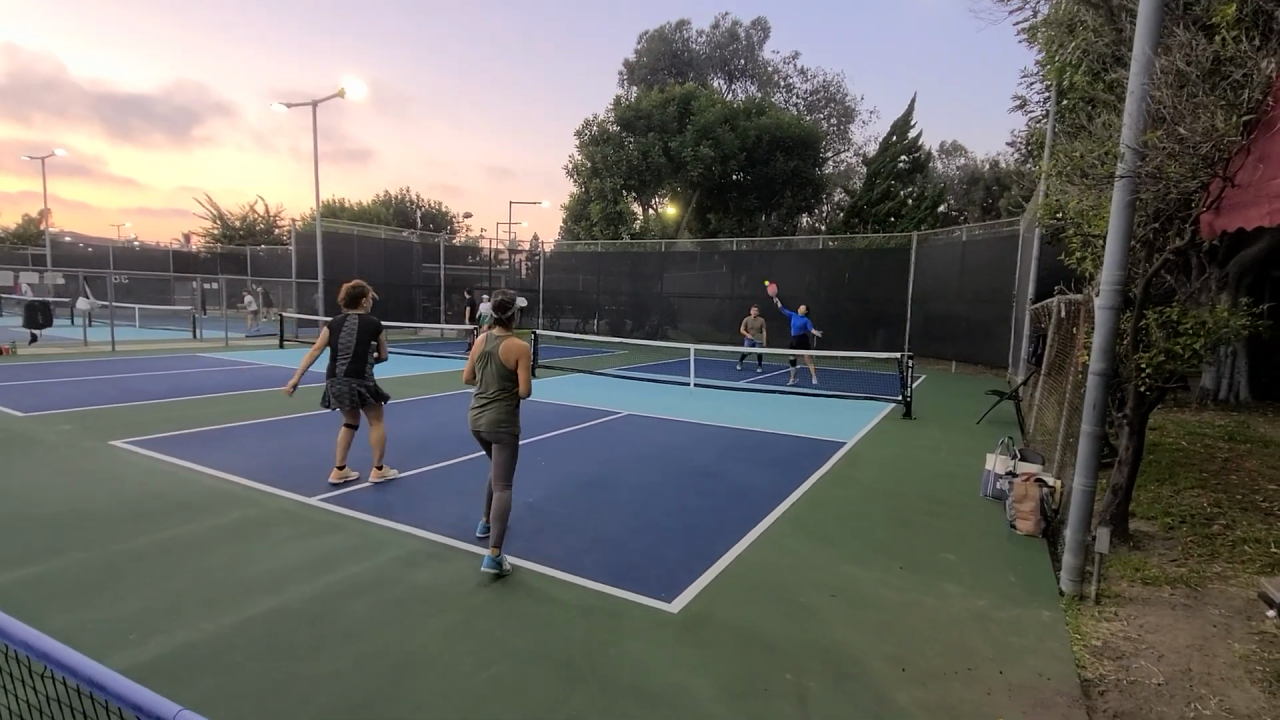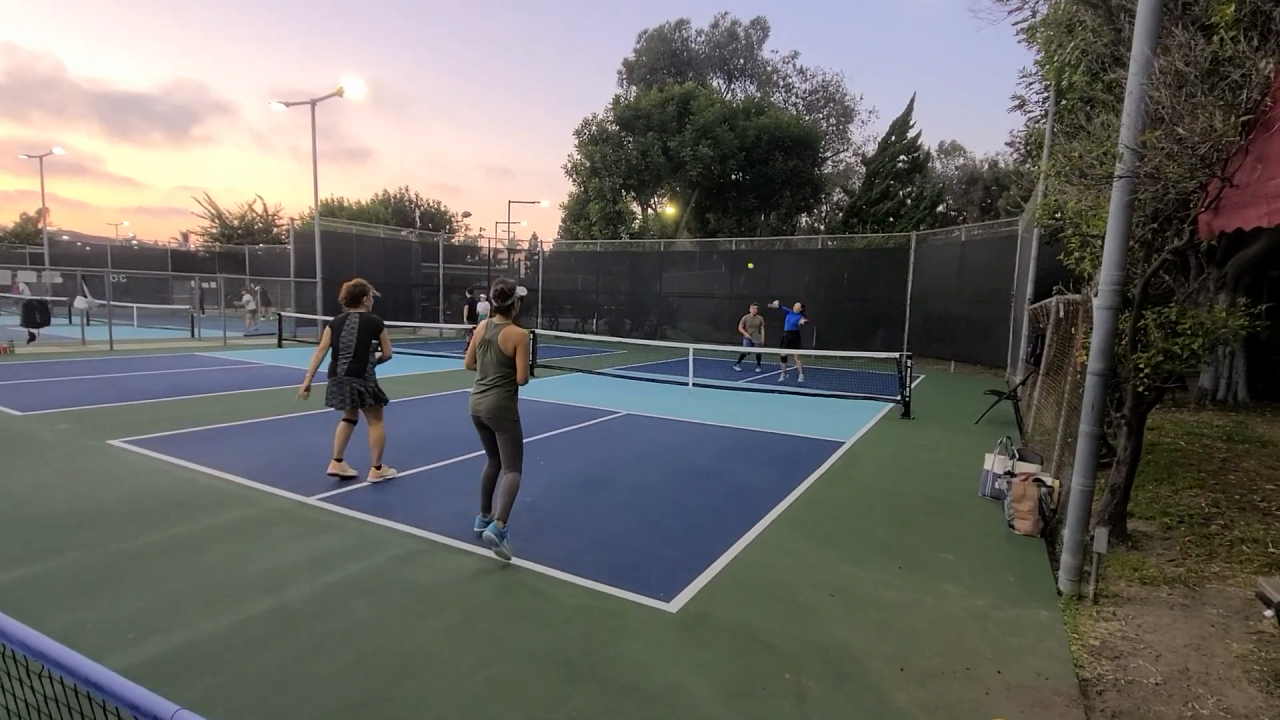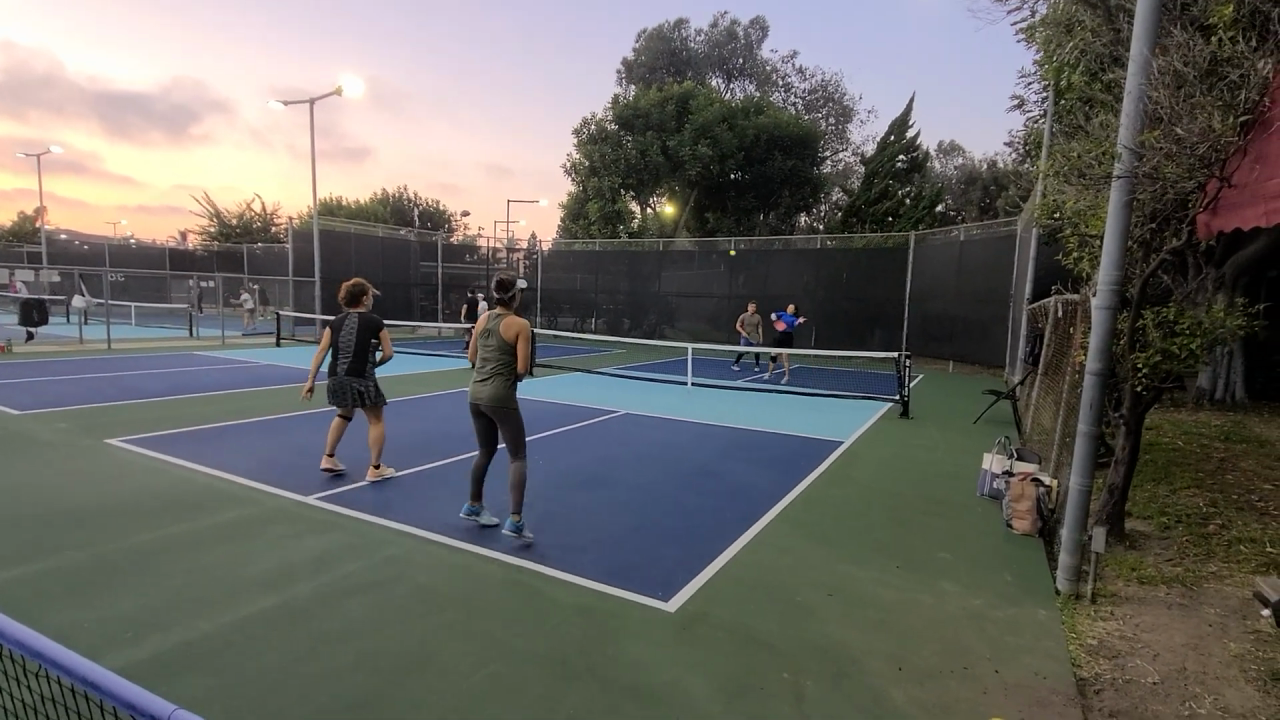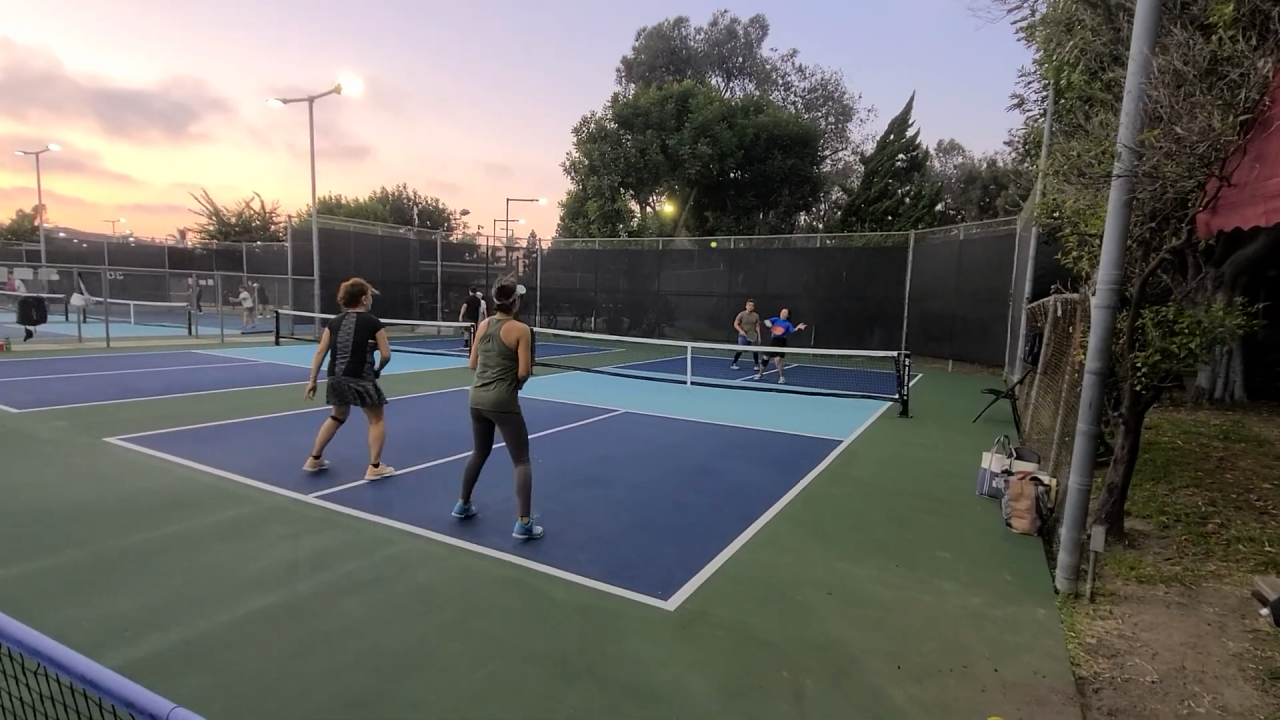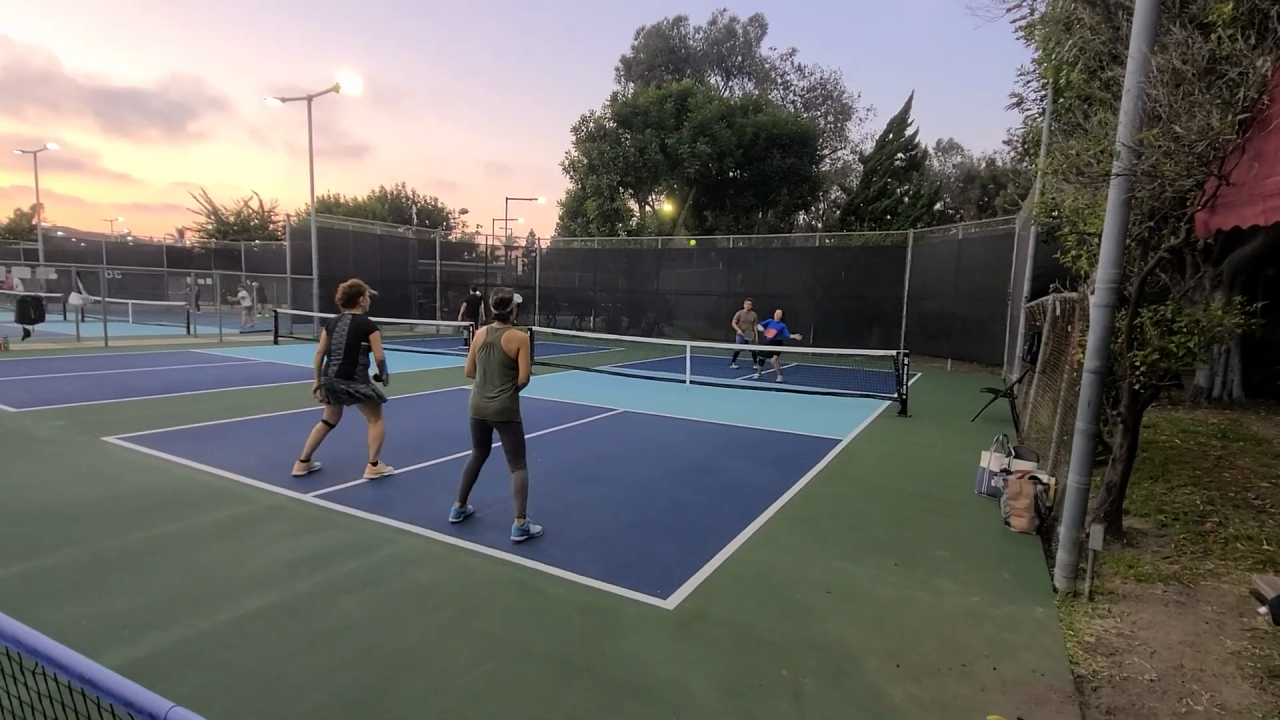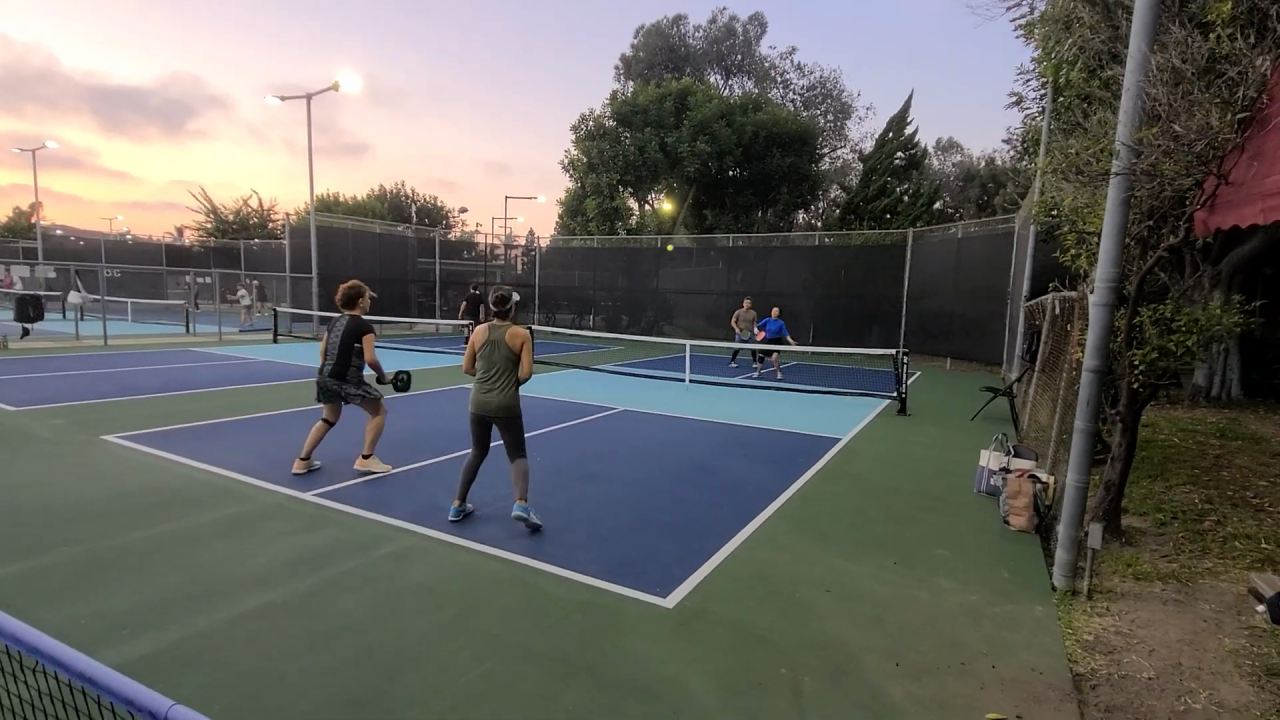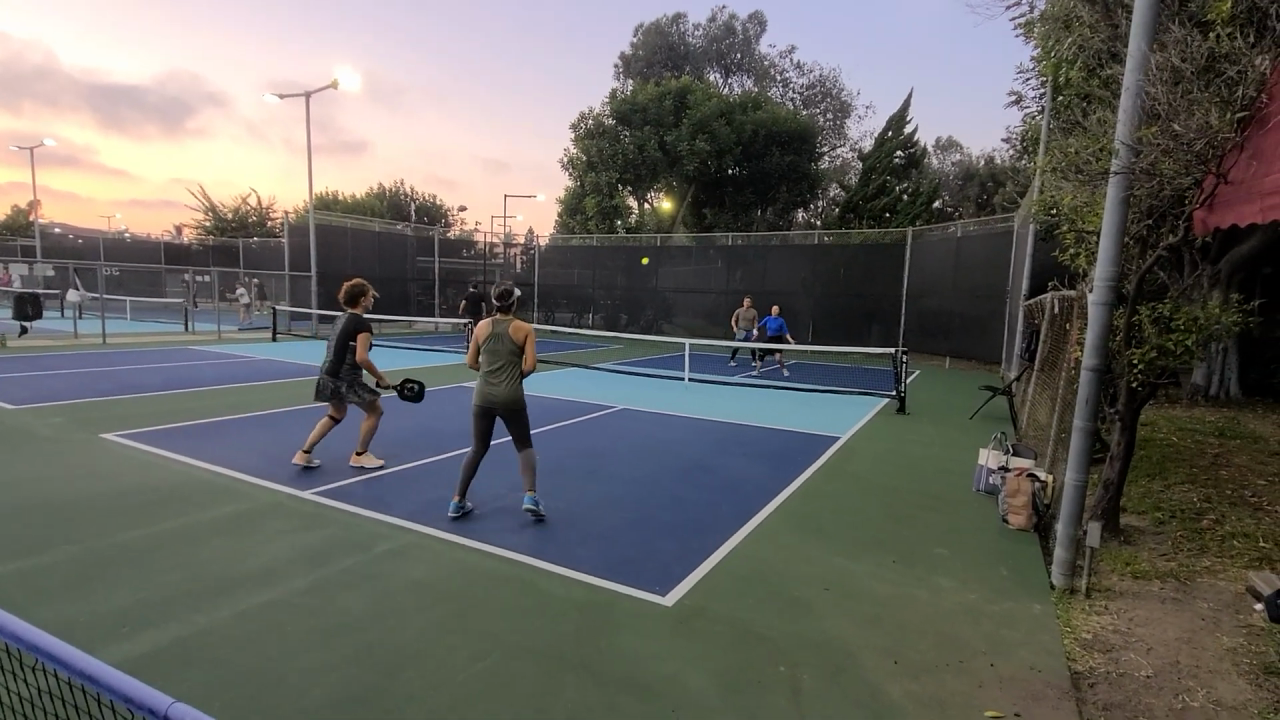
dt=0.1s
person 1, frame 1
left shoulder: (481, 340)
right shoulder: (520, 347)
left elbow: (467, 378)
right elbow: (525, 391)
left hip: (477, 418)
right hip: (502, 423)
left knee: (497, 473)
right knee: (502, 486)
left ankle: (486, 523)
right ankle: (493, 556)
person 1, frame 2
left shoulder: (481, 328)
right shoulder: (519, 335)
left elbow: (468, 364)
right elbow: (522, 379)
left hip: (478, 405)
right hip: (501, 408)
left knee: (495, 461)
right knee: (512, 470)
left ankle: (485, 517)
right ankle: (498, 528)
person 1, frame 3
left shoulder: (483, 319)
right shoulder: (520, 325)
left elbow: (472, 356)
right elbow: (523, 369)
left hip: (476, 394)
right hip: (501, 398)
left knee: (486, 451)
right knee: (518, 458)
left ankle: (473, 506)
right ankle: (515, 521)
person 1, frame 4
left shoulder: (483, 326)
right shoulder: (520, 330)
left elbow: (473, 363)
right elbow: (524, 373)
left hip: (477, 399)
right hip: (503, 403)
left knee: (480, 453)
right knee: (521, 461)
left ankle: (463, 505)
right ankle: (523, 523)
person 1, frame 5
left shoulder: (480, 334)
right shoulder: (520, 338)
left elbow: (469, 371)
right elbow: (523, 379)
left hip: (478, 406)
right hip: (505, 409)
left knee: (478, 455)
right knee: (518, 466)
left ankle: (459, 507)
right ankle: (520, 524)
person 1, frame 6
left shoulder: (479, 332)
right shoulder: (522, 335)
left elbow: (467, 368)
right elbow: (526, 374)
left hip: (479, 403)
right hip: (506, 405)
left knee: (477, 453)
right knee: (518, 458)
left ankle: (458, 505)
right ankle: (521, 505)
person 1, frame 7
left shoulder: (482, 326)
right shoulder: (525, 329)
left elbow: (471, 363)
right elbow: (530, 366)
left hip: (483, 396)
right hip: (511, 398)
left knee: (478, 448)
right knee: (525, 448)
left ankle: (457, 502)
right ankle: (530, 496)
person 2, frame 1
left shoulder: (333, 323)
right shoulder: (374, 324)
left elbow: (315, 351)
right elbow: (383, 356)
left wrist: (296, 377)
left hip: (335, 380)
right hip: (360, 380)
left knee: (350, 422)
right knee: (377, 422)
left ankle: (339, 471)
right ankle: (378, 470)
person 2, frame 2
left shoulder: (335, 322)
right shoulder: (375, 323)
left elbow: (320, 351)
right elbow: (387, 354)
left wrist: (308, 380)
left hip: (336, 379)
right hip: (361, 380)
left knee: (349, 418)
right knee: (376, 422)
left ankle: (337, 463)
right ankle: (377, 469)
person 2, frame 3
left shoulder: (335, 322)
right shoulder: (375, 322)
left elbow: (321, 352)
right elbow: (388, 353)
left wrist: (310, 381)
right wrist: (373, 364)
left hip: (337, 378)
right hip: (362, 379)
left knee: (344, 415)
right knee: (376, 421)
left ankle: (329, 459)
right ankle: (375, 469)
person 2, frame 4
left shoulder: (334, 322)
right shoulder: (373, 323)
left elbow: (320, 352)
right elbow: (386, 355)
left wrist: (312, 381)
right wrist: (378, 370)
left hip: (336, 378)
right hip: (361, 379)
left knee: (337, 416)
right knee: (377, 421)
left ankle: (314, 459)
right ankle: (374, 467)
person 2, frame 5
left shoulder: (332, 322)
right shoulder: (368, 325)
left elbow: (319, 353)
right elbow: (379, 357)
left wrist: (317, 381)
right wrist: (383, 374)
left hip: (330, 379)
right hip: (354, 380)
left knee: (329, 420)
right knee: (376, 419)
left ankle: (302, 463)
right ankle: (373, 466)
person 2, frame 6
left shoulder: (335, 322)
right shoulder: (364, 326)
left elbow: (323, 352)
right elbow: (370, 359)
right wrist: (382, 375)
left hip: (328, 378)
right hip: (348, 381)
left knee: (329, 419)
right knee: (379, 410)
left ankle: (302, 461)
right ankle: (366, 458)
person 2, frame 7
left shoulder: (341, 319)
right shoulder: (362, 325)
right elbow: (361, 359)
right wrist: (380, 378)
left hip: (329, 376)
right hip: (345, 379)
left knee: (336, 415)
right knee: (375, 411)
left ankle: (304, 454)
right ankle: (360, 455)
